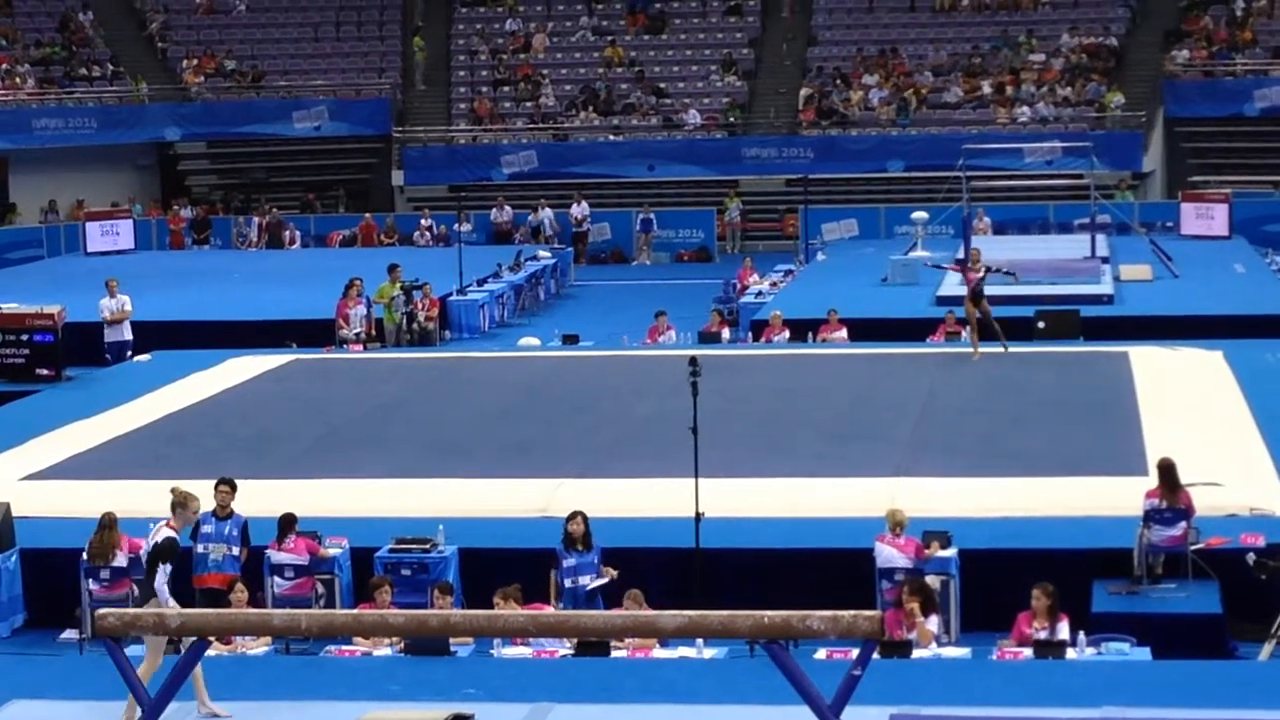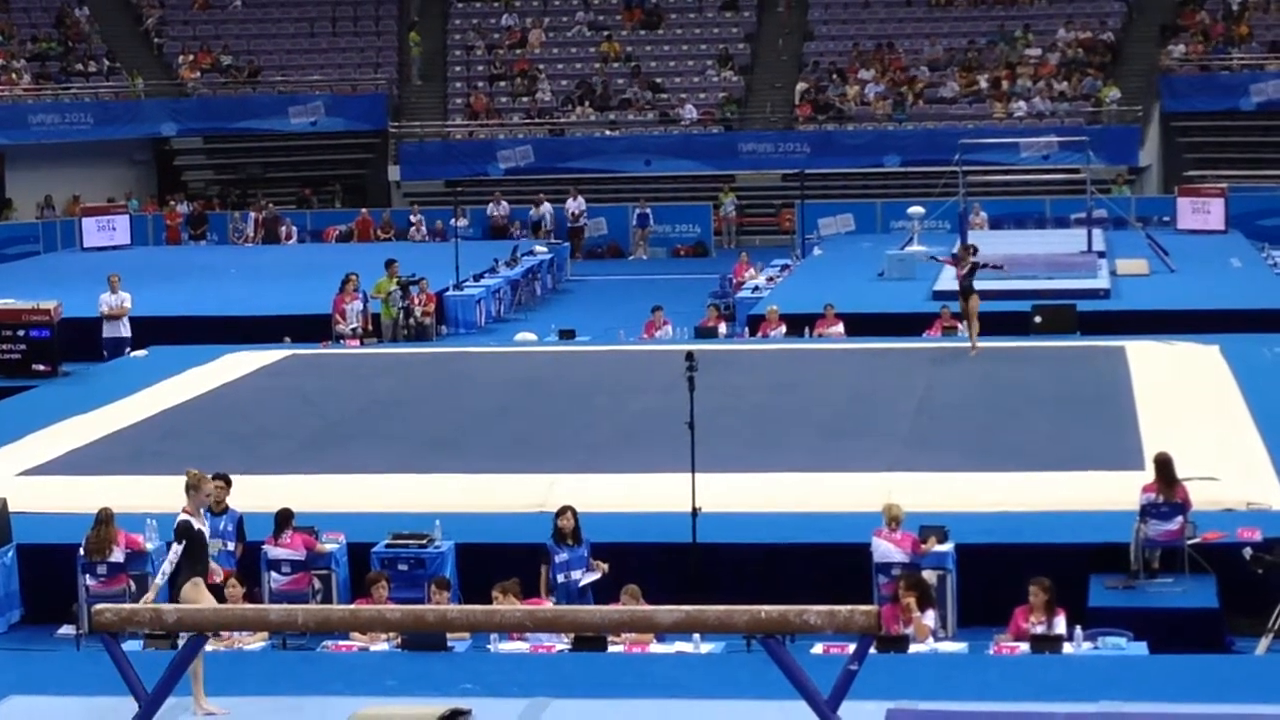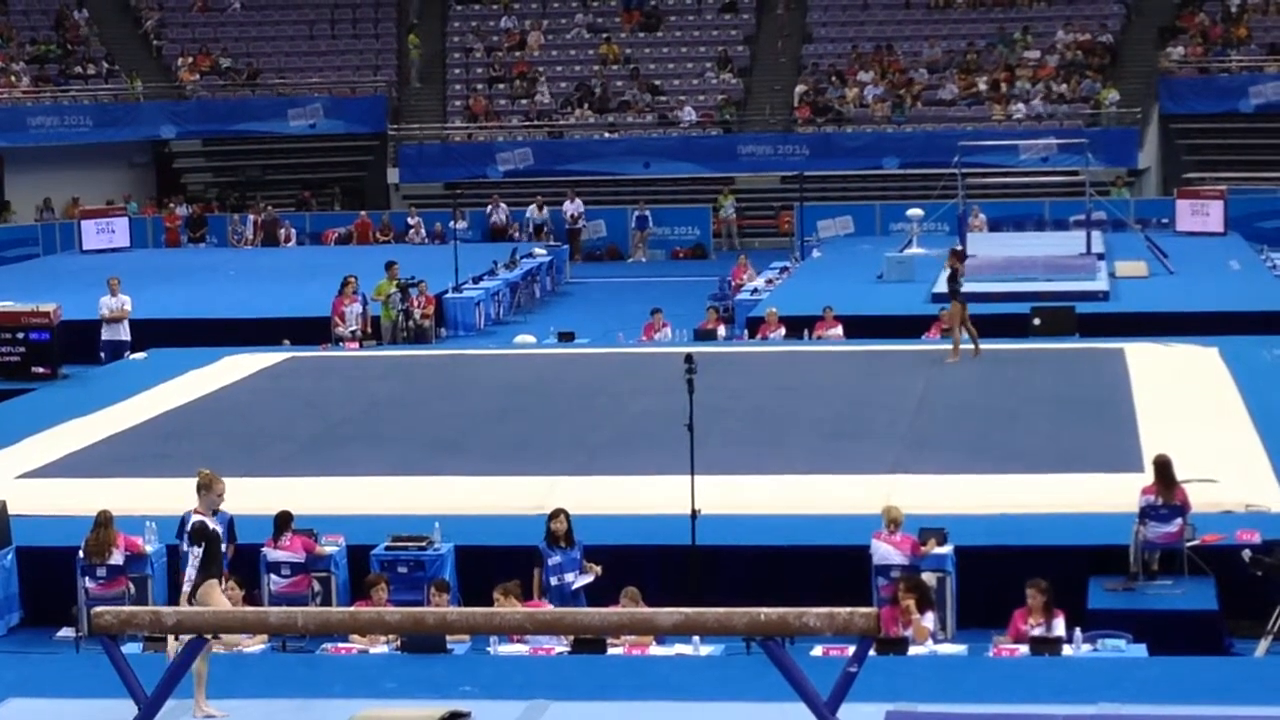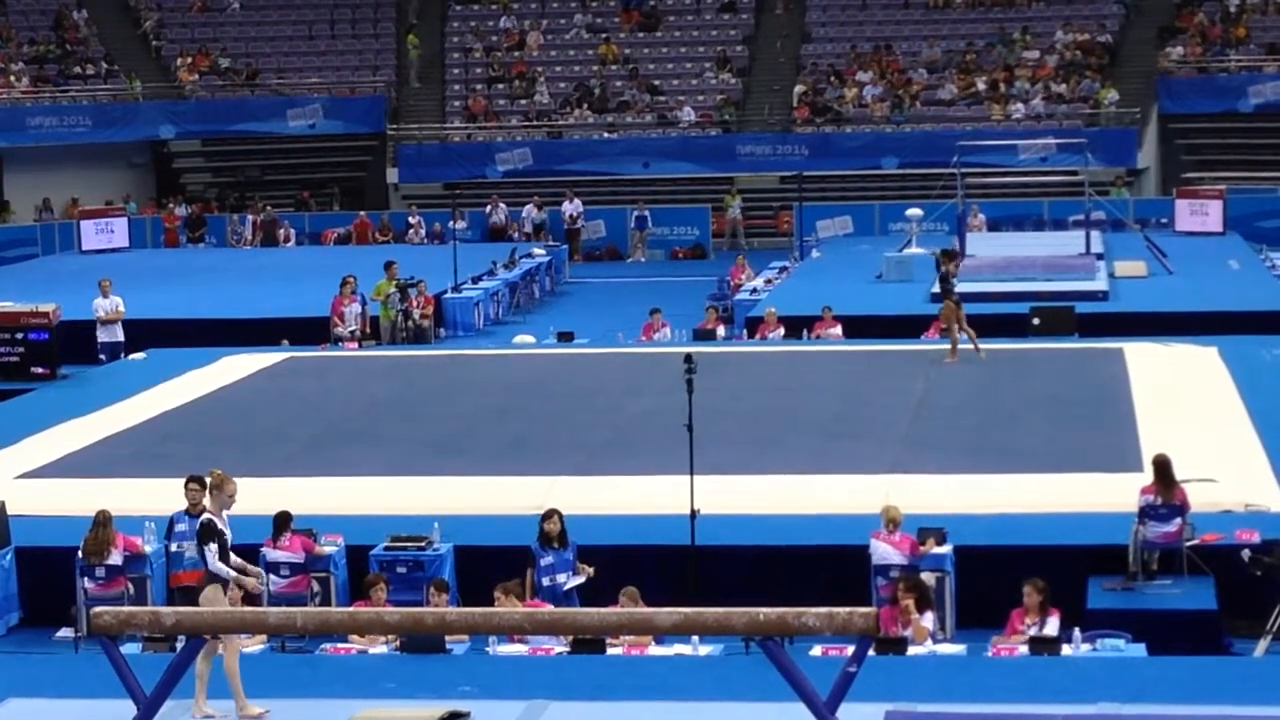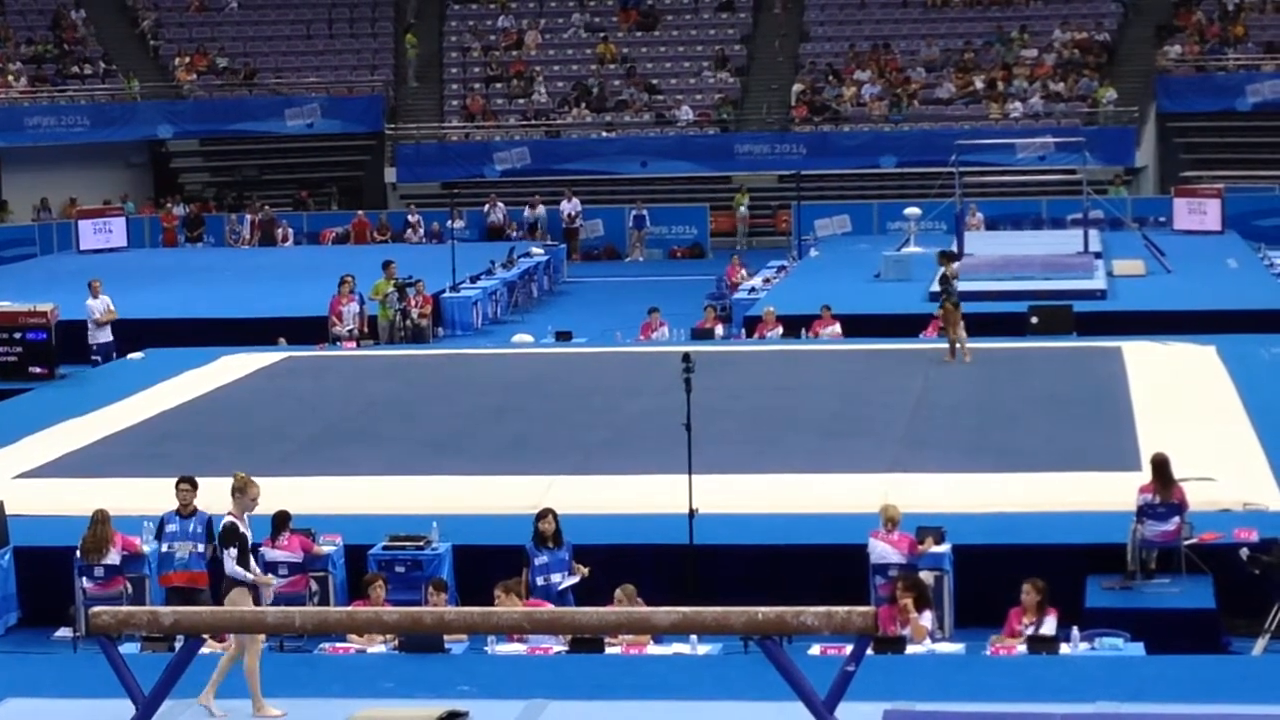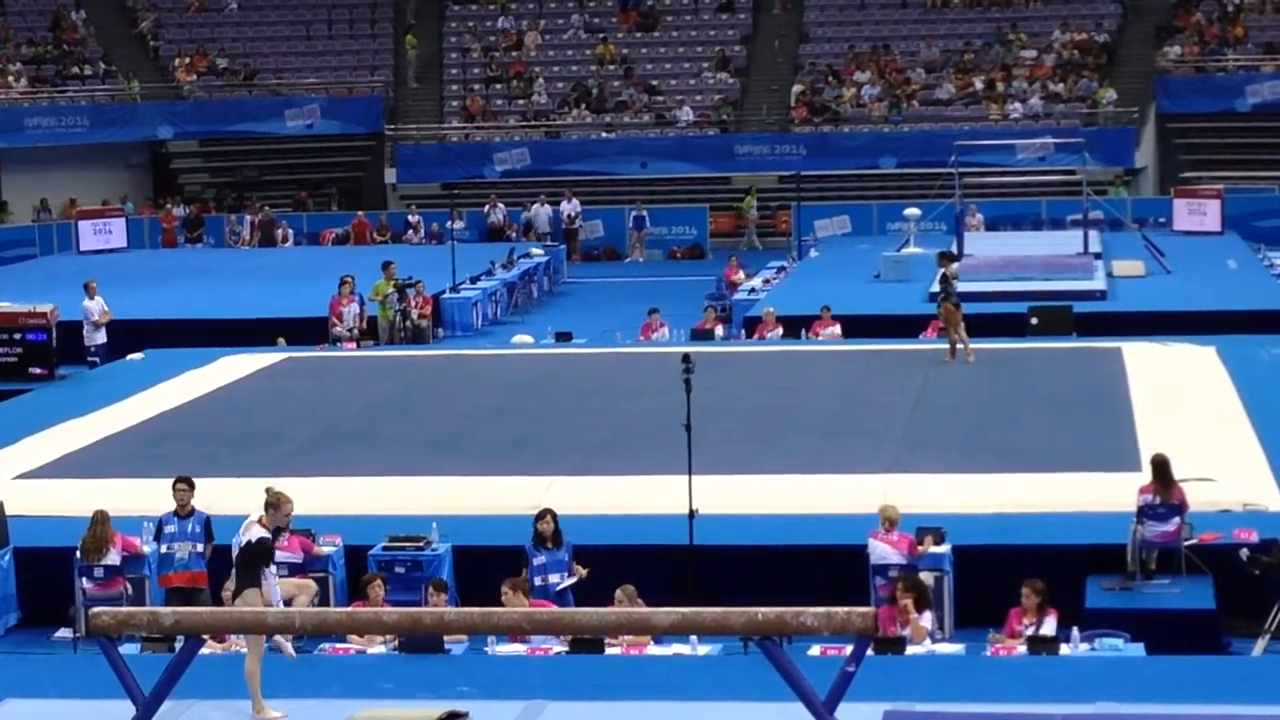
dt=0.4s
person 1, frame 1
left shoulder: (163, 527)
right shoulder: (170, 542)
left elbow: (145, 554)
right elbow: (160, 582)
right wrist: (170, 612)
left hip: (158, 597)
right hip: (155, 601)
left knee: (191, 644)
right knee: (153, 660)
person 1, frame 2
left shoulder: (200, 515)
right shoulder: (185, 523)
right elbow: (171, 558)
left wrist: (211, 565)
right wrist: (153, 590)
left hip: (198, 581)
right hip: (190, 584)
left ankle: (200, 702)
person 1, frame 3
left shoulder: (210, 517)
right shoulder: (199, 525)
right elbow: (192, 565)
right wrist: (184, 600)
left hip: (212, 584)
right hip: (206, 586)
left knee: (207, 645)
person 1, frame 4
left shoulder: (222, 518)
right shoulder: (207, 523)
right elbow: (213, 563)
left wrist: (247, 567)
right wrist: (242, 580)
left hip: (218, 588)
right hip: (212, 590)
left knee: (210, 647)
right knee: (231, 646)
person 1, frame 5
left shoulder: (243, 520)
right shoulder: (230, 527)
right elbow: (230, 568)
left wrist: (260, 577)
right wrist: (258, 579)
left hip: (243, 589)
right hip: (236, 592)
left knee: (239, 648)
right knee: (253, 649)
left ankle: (208, 694)
person 1, frame 6
left shoulder: (253, 520)
right shoulder: (264, 542)
left elbow: (236, 546)
right elbow: (270, 581)
left wrist: (238, 571)
left hip: (254, 584)
right hip: (249, 592)
right knee: (256, 651)
left ankle: (283, 635)
